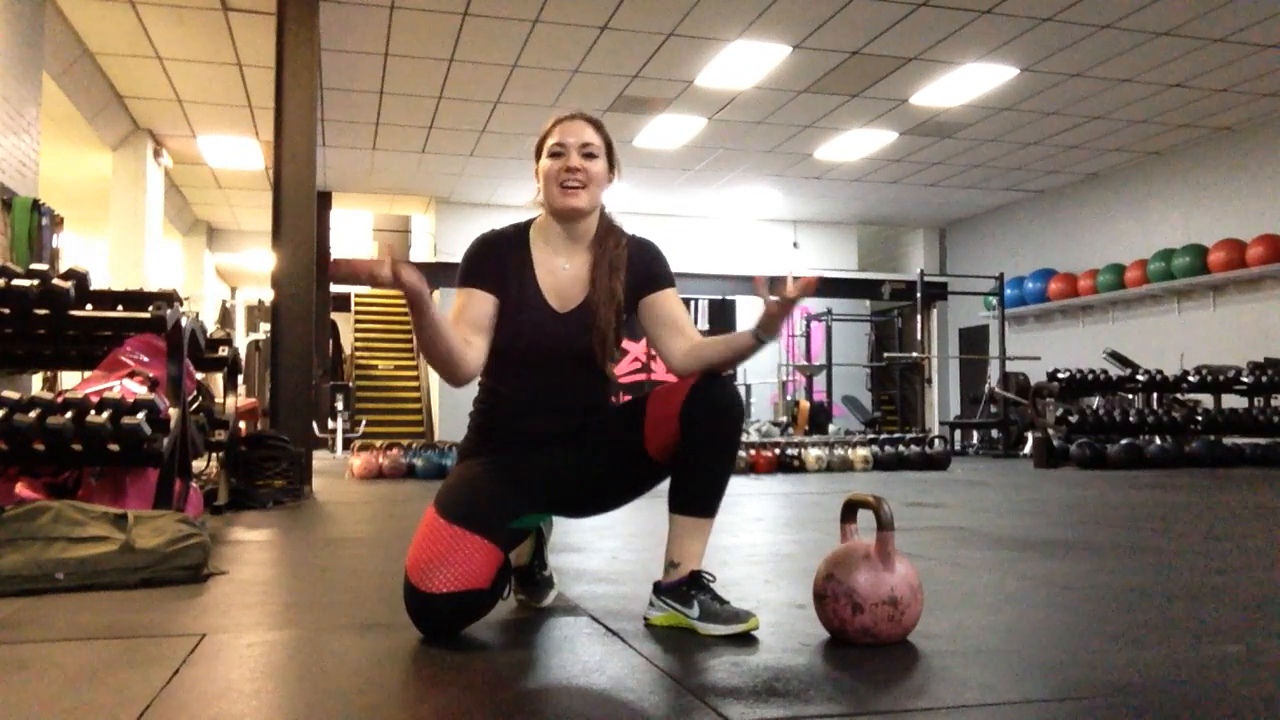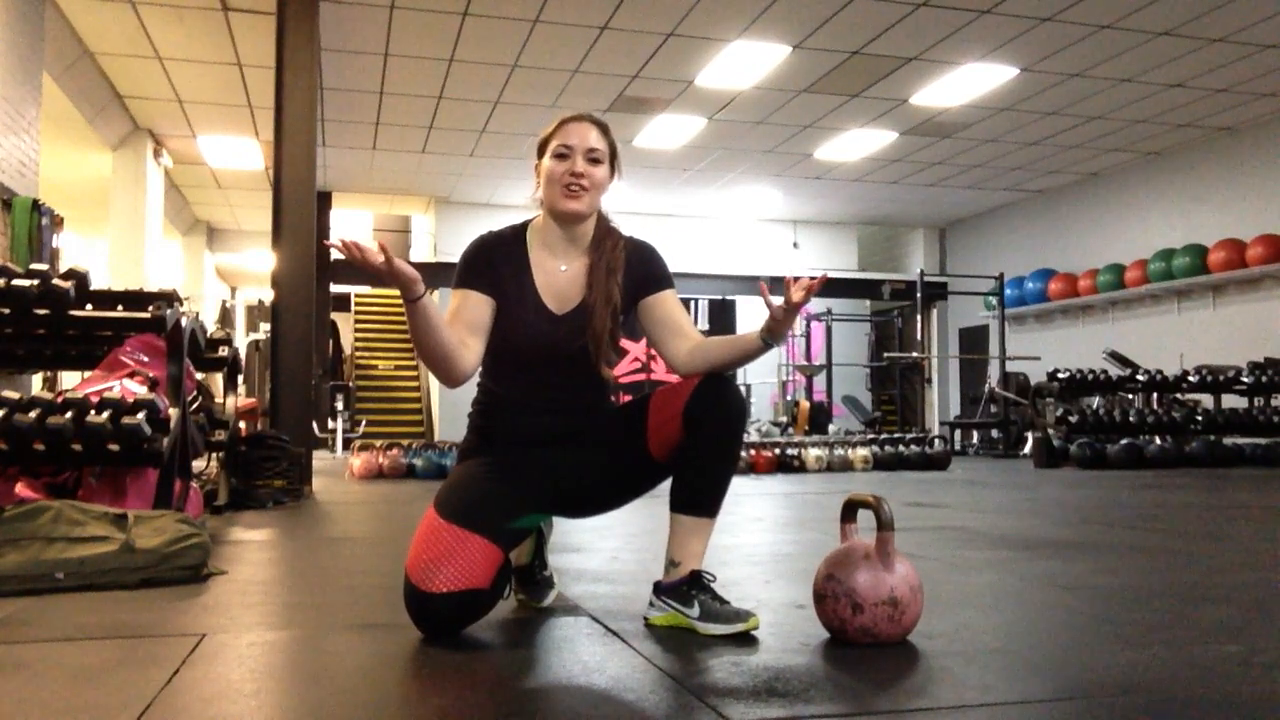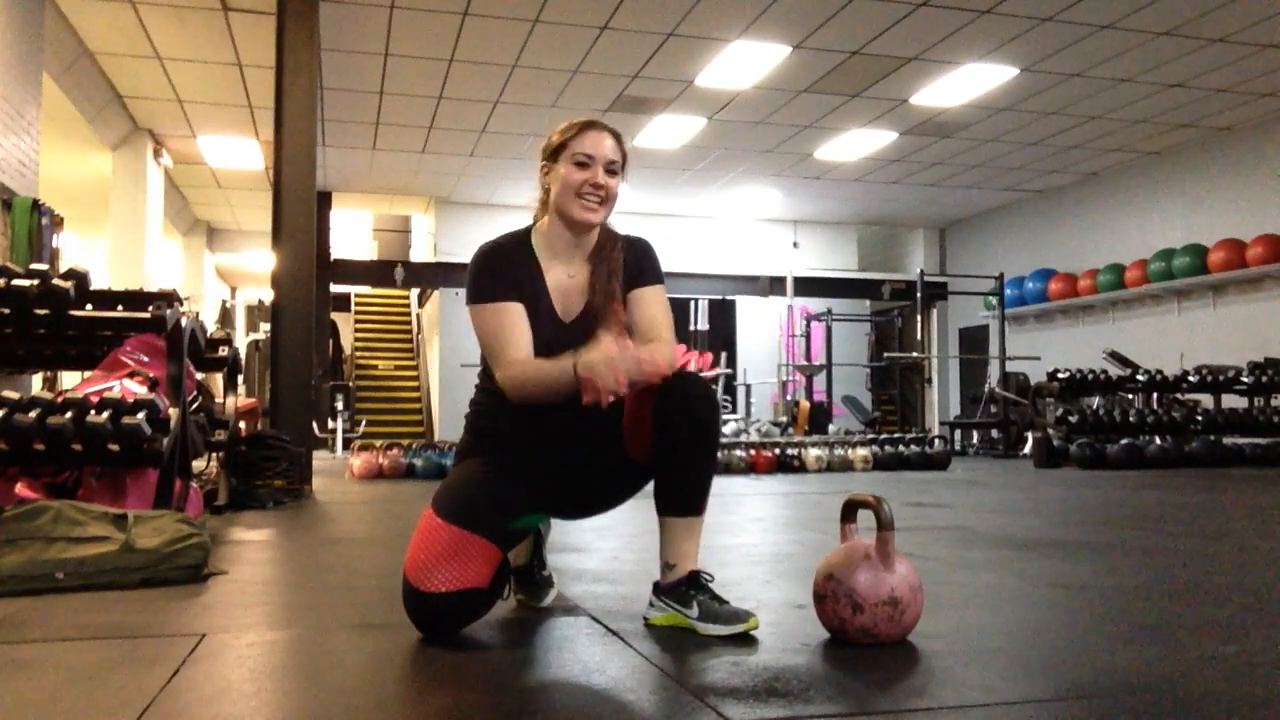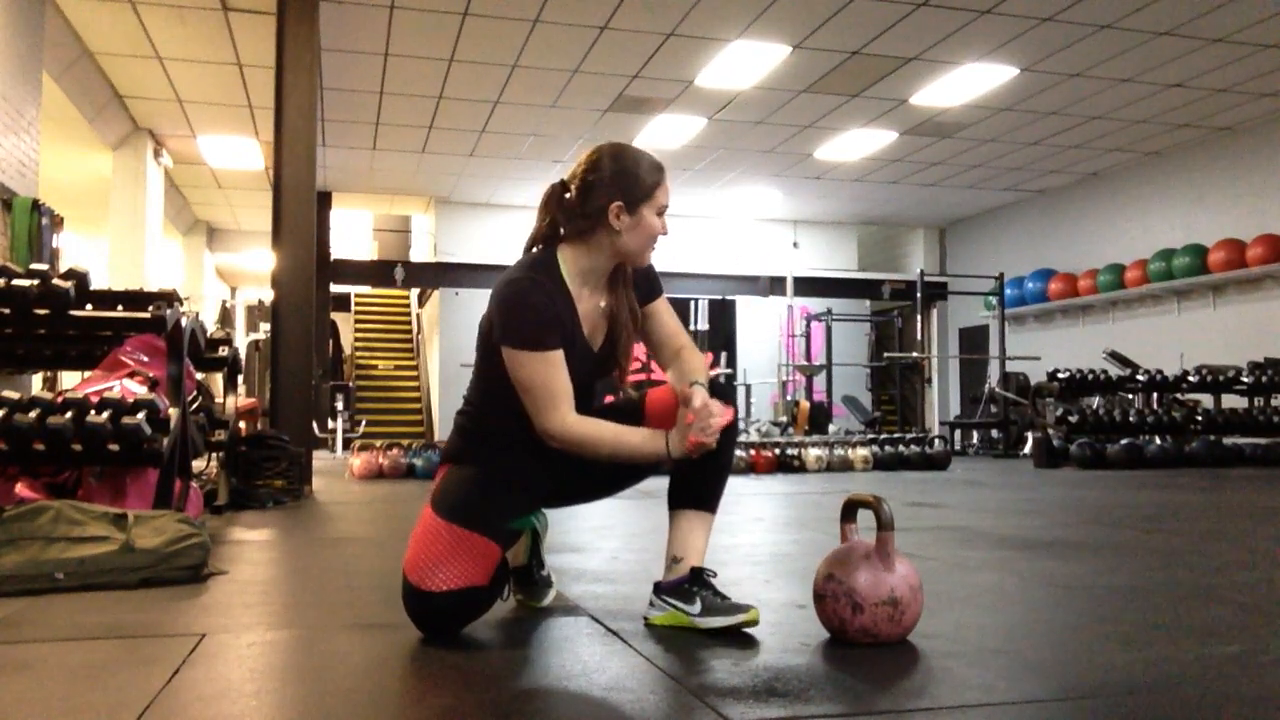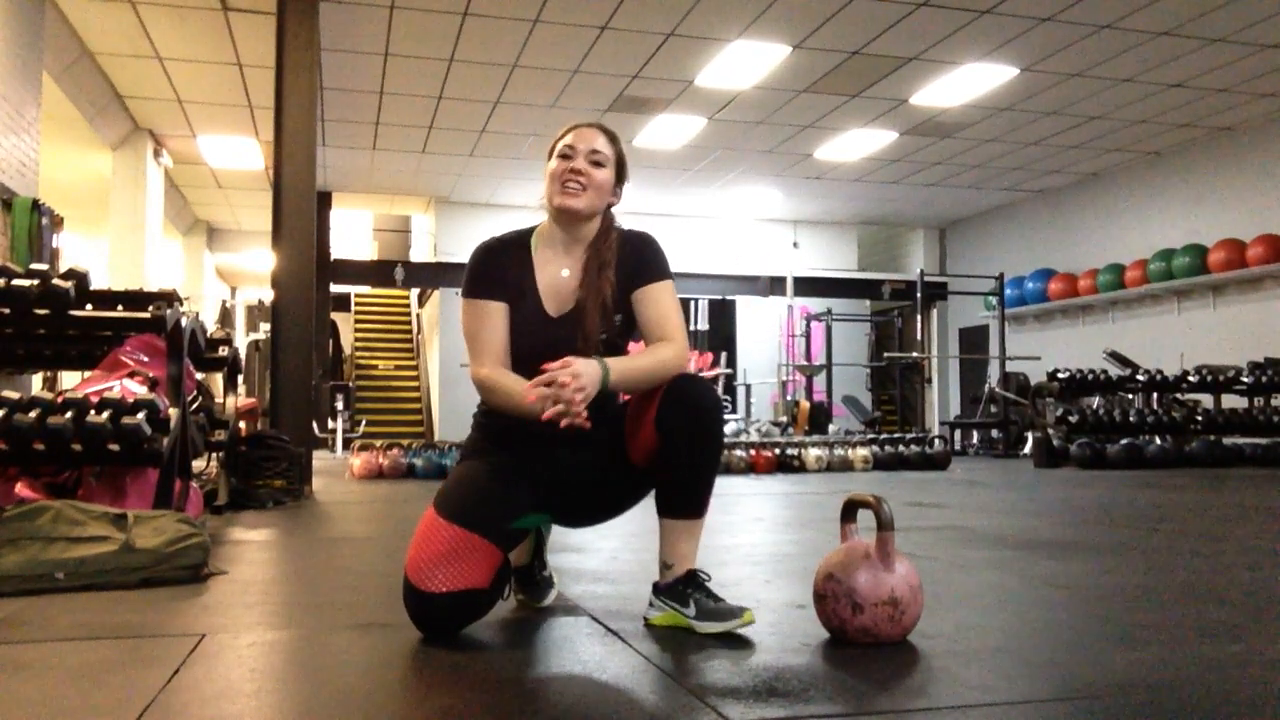
dt=1s
person 1, frame 1
left shoulder: (638, 258)
right shoulder: (496, 253)
left elbow: (686, 353)
right elbow: (460, 366)
left wrist: (761, 332)
right wrist: (418, 298)
left hip: (594, 447)
right hip: (505, 455)
left knee: (716, 398)
right knee: (438, 608)
left ankle: (679, 590)
right ankle: (523, 543)
person 1, frame 2
left shoulder: (636, 261)
right shoulder: (492, 255)
left elbow: (688, 354)
right elbow: (456, 366)
left wrist: (769, 334)
right wrist: (413, 291)
left hip: (593, 449)
right hip: (504, 456)
left knee: (717, 400)
right knee: (437, 607)
left ankle: (679, 589)
right ankle: (523, 546)
person 1, frame 3
left shoulder: (633, 258)
right shoulder: (499, 260)
left elbow: (663, 351)
right elbow: (515, 376)
left wrist: (625, 365)
right wrist: (586, 365)
left hip: (592, 449)
right hip: (506, 455)
left knee: (690, 397)
right knee: (435, 607)
left ankle: (677, 590)
right ankle: (523, 543)
person 1, frame 4
left shoulder: (634, 275)
right shoulder: (527, 293)
left elbow: (680, 352)
right elbow: (557, 425)
left wrist: (696, 392)
right wrist: (671, 441)
left hip: (579, 448)
right hip: (497, 457)
left knee: (716, 409)
right knee: (436, 607)
left ankle: (679, 588)
right ankle: (519, 542)
person 1, frame 5
left shoulder: (637, 254)
right shoulder: (496, 260)
left elbow: (673, 352)
right elbow: (488, 374)
left wrist: (597, 375)
right wrist: (546, 399)
left hip: (598, 452)
right hip: (510, 452)
left knee: (693, 399)
right knee: (435, 606)
left ankle: (678, 589)
right ankle: (524, 545)
